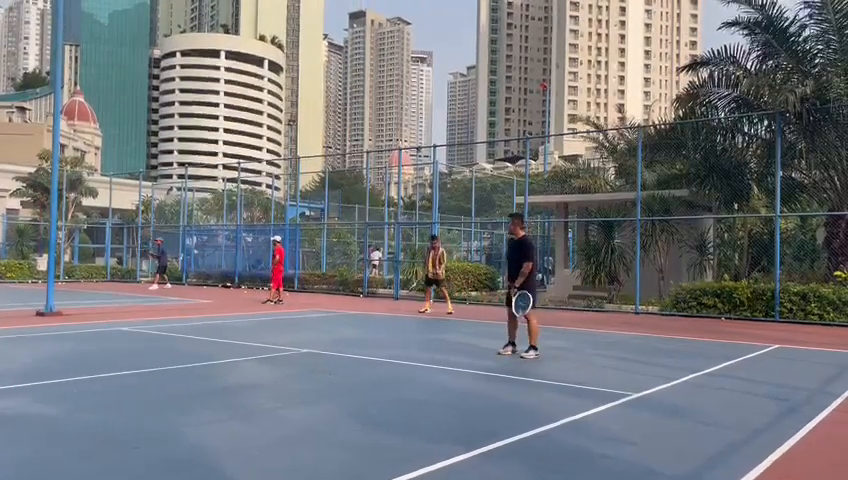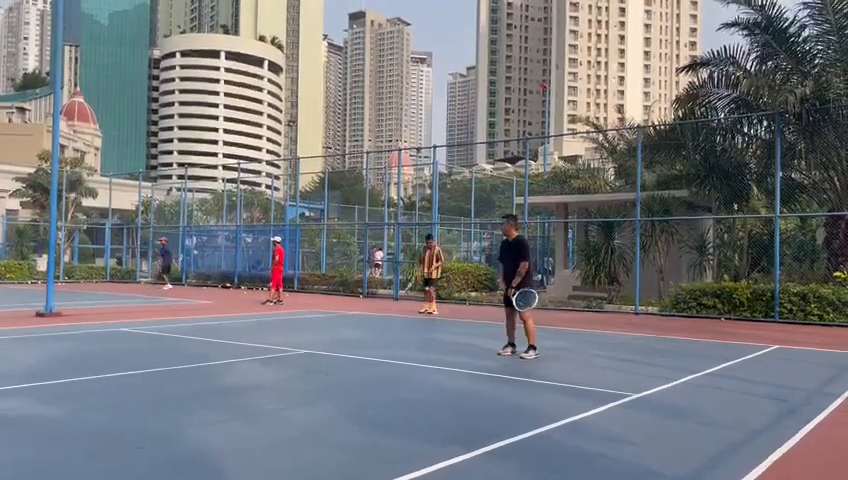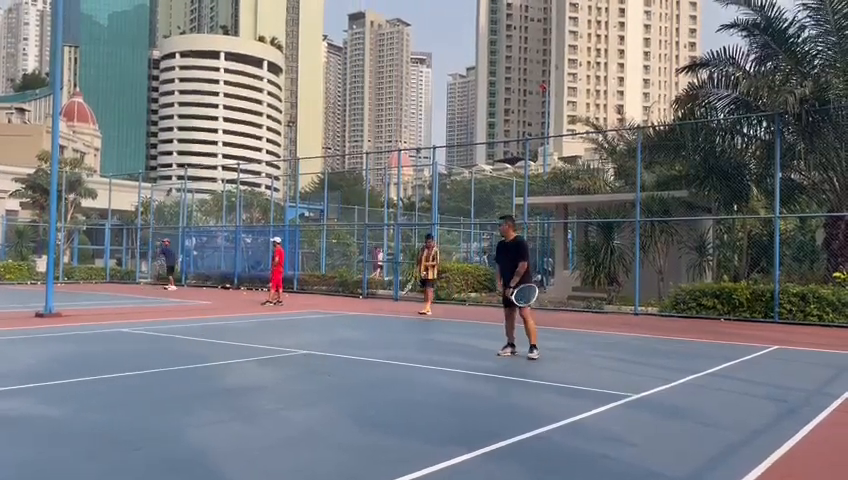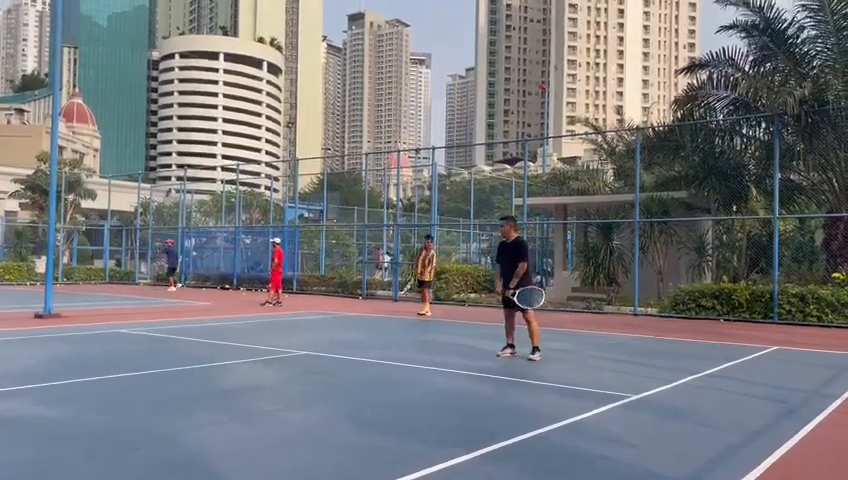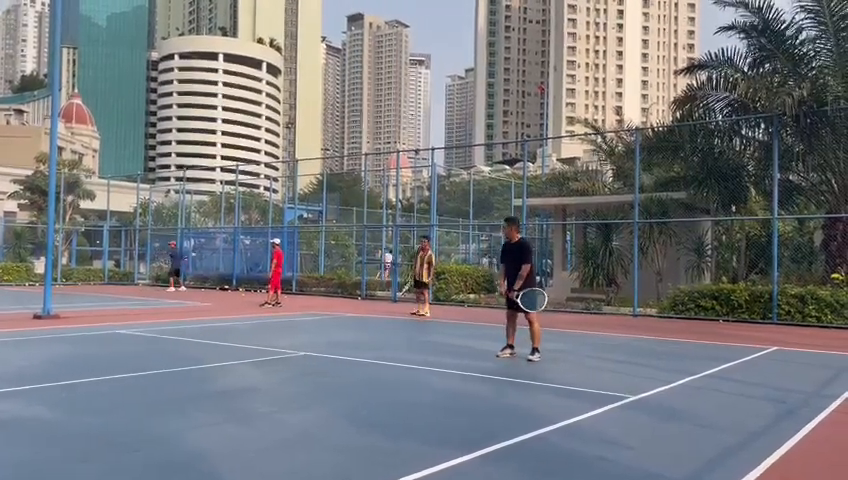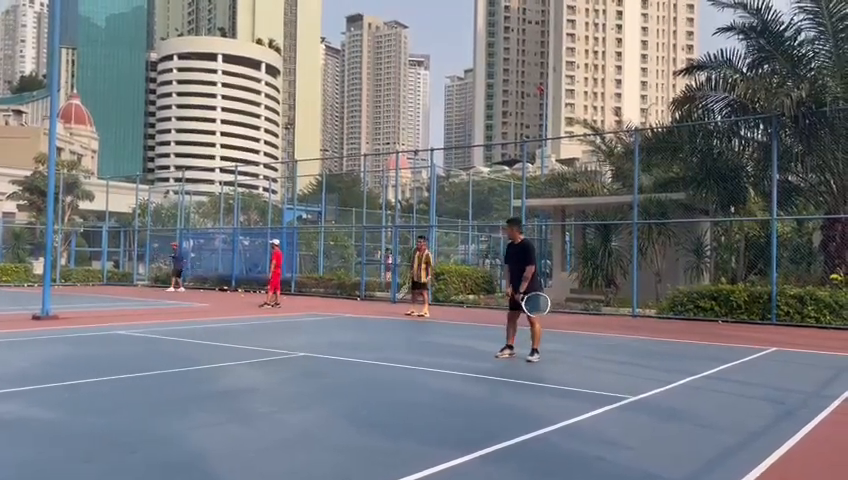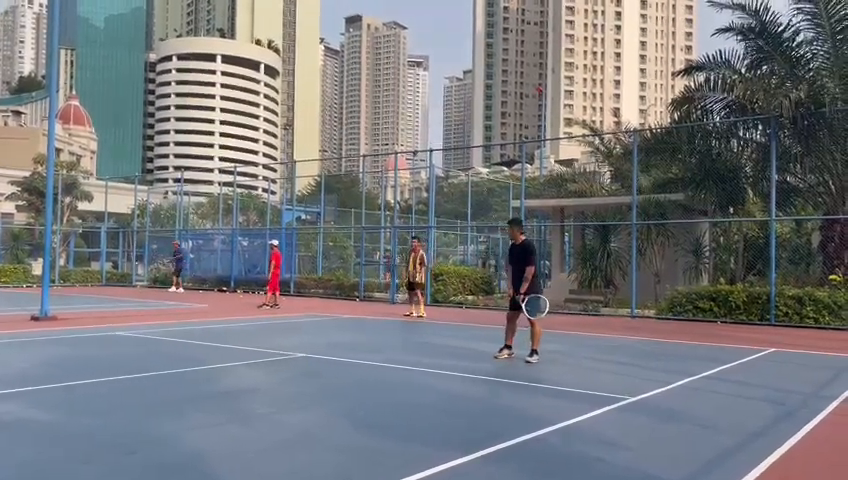
dt=0.2s
person 1, frame 1
left shoulder: (526, 243)
right shoulder: (512, 242)
left elbow: (527, 267)
left wrist: (516, 285)
right wrist: (509, 281)
left hip: (526, 286)
right hip: (513, 286)
left knee: (529, 316)
right knee: (511, 314)
left ankle: (533, 348)
right ankle: (511, 344)
person 1, frame 2
left shoulder: (521, 242)
right shoulder: (504, 244)
left elbow: (524, 266)
left wrist: (514, 285)
right wrist: (504, 283)
left hip: (523, 286)
right hip: (510, 286)
left knee: (525, 316)
right knee: (509, 315)
left ankle: (532, 348)
right ankle: (511, 345)
person 1, frame 3
left shoulder: (520, 243)
right shoulder: (500, 245)
left elbow: (522, 266)
right elbow: (499, 266)
left wrist: (512, 285)
right wrist: (500, 284)
left hip: (522, 285)
right hip: (508, 286)
left knee: (525, 315)
right knee: (508, 315)
left ankle: (534, 347)
right ankle: (510, 345)
person 1, frame 4
left shoulder: (521, 243)
right shoulder: (502, 245)
left elbow: (522, 267)
right elbow: (499, 266)
left wrist: (511, 286)
right wrist: (498, 284)
left hip: (522, 287)
right hip: (508, 288)
left knee: (529, 317)
right knee: (508, 316)
left ankle: (536, 349)
right ankle: (510, 346)
person 1, frame 5
left shoulder: (524, 245)
right shoulder: (506, 246)
left elbow: (526, 269)
right elbow: (503, 266)
left wrist: (516, 288)
right wrist: (502, 285)
left hip: (526, 288)
right hip: (511, 289)
left knee: (531, 318)
right knee: (510, 317)
left ankle: (536, 350)
right ankle: (510, 347)
person 1, frame 6
left shoulder: (527, 246)
right shoulder: (510, 247)
left elbow: (530, 270)
right elbow: (507, 267)
left wrist: (522, 291)
right wrist: (508, 286)
left hip: (529, 290)
right hip: (516, 290)
left knee: (533, 319)
right knee: (511, 317)
left ankle: (535, 351)
right ankle: (509, 347)
person 1, frame 7
left shoulder: (528, 246)
right shoulder: (512, 247)
left elbow: (530, 271)
left wrist: (522, 291)
right wrist: (511, 287)
left hip: (530, 290)
right hip: (516, 290)
left knee: (533, 320)
right knee: (510, 318)
left ankle: (534, 352)
right ankle: (508, 348)
